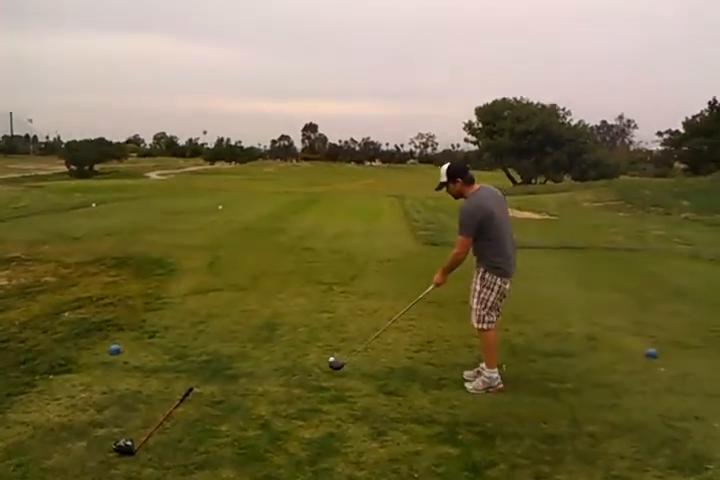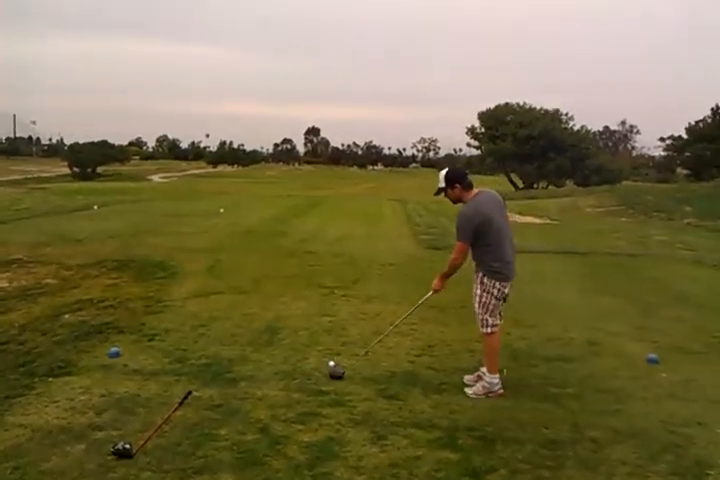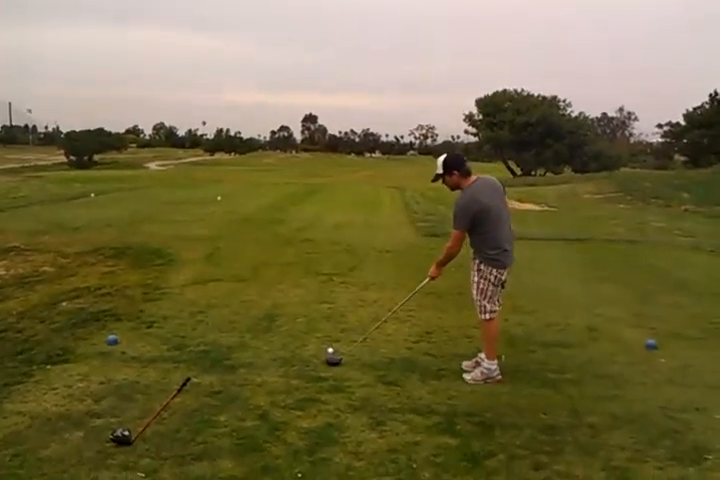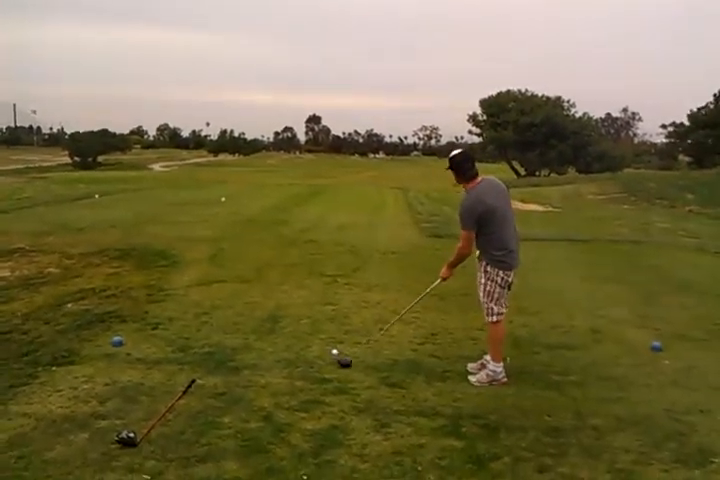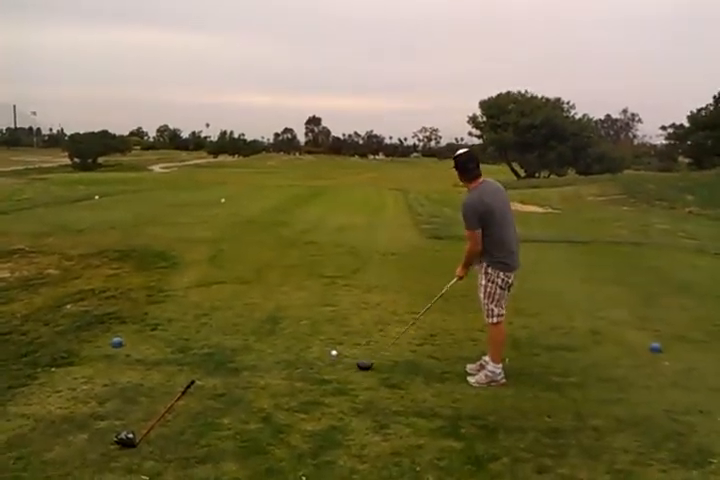
dt=0.3s
person 1, frame 1
left shoulder: (470, 208)
right shoulder: (492, 191)
left elbow: (461, 252)
left wrist: (443, 273)
left hip: (492, 270)
right hip: (502, 264)
left knee: (484, 322)
right knee: (488, 320)
left ankle: (491, 377)
right ankle: (487, 367)
person 1, frame 2
left shoulder: (467, 214)
right shoulder: (492, 195)
left elbow: (458, 257)
left wrist: (441, 279)
left hip: (491, 274)
right hip: (502, 268)
left knee: (489, 327)
right knee: (490, 324)
left ankle: (492, 382)
right ankle: (487, 371)
person 1, frame 3
left shoulder: (465, 202)
right shoulder: (492, 182)
left elbow: (454, 245)
right elbow: (503, 214)
left wrist: (438, 266)
left hip: (488, 261)
right hip: (501, 254)
left knee: (488, 313)
right knee: (488, 311)
left ankle: (490, 367)
right ankle: (486, 356)
person 1, frame 4
left shoulder: (470, 203)
right shoulder: (496, 183)
left elbow: (465, 246)
left wrist: (449, 267)
left hip: (495, 263)
right hip: (506, 256)
left knee: (494, 315)
right knee: (494, 313)
left ankle: (496, 370)
right ankle: (491, 359)
person 1, frame 5
left shoulder: (471, 202)
right shoulder: (494, 186)
left elbow: (475, 245)
left wrist: (464, 266)
right wrist: (473, 262)
left hip: (495, 264)
right hip: (504, 257)
left knee: (494, 316)
right knee: (492, 314)
left ankle: (495, 370)
right ankle: (490, 360)
